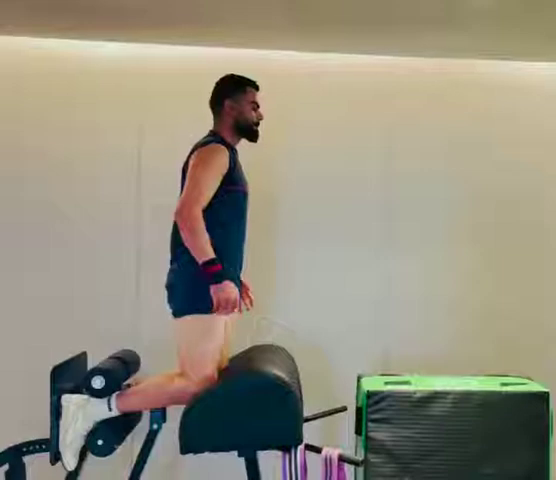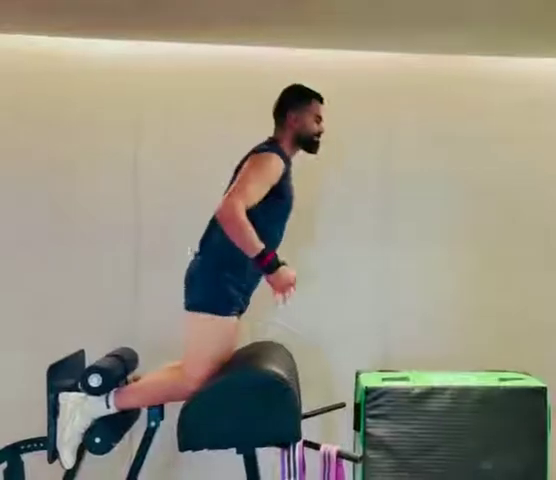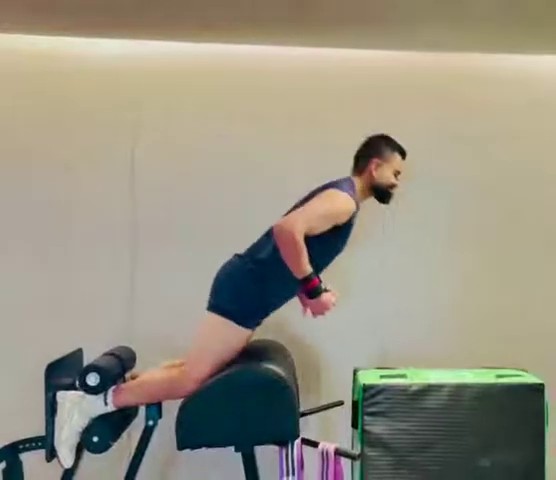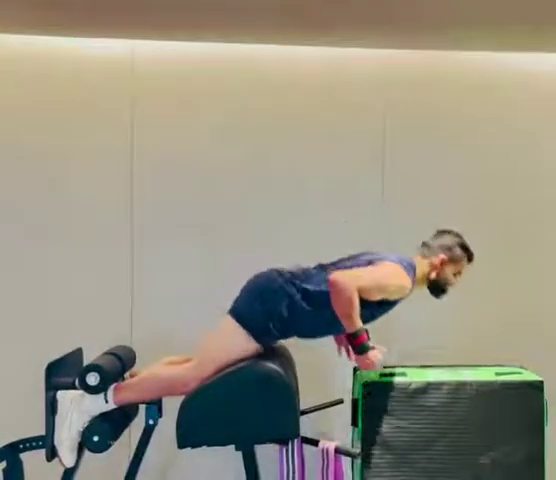
dt=0.5s
person 1, frame 1
left shoulder: (225, 155)
right shoulder: (214, 152)
right elbow: (187, 213)
left wrist: (233, 278)
right wrist: (217, 276)
left hip: (211, 282)
right hip: (199, 285)
left knee: (210, 376)
right knee: (199, 383)
left ankle: (115, 394)
right ankle: (94, 408)
person 1, frame 2
left shoulder: (276, 161)
right shoulder: (271, 159)
right elbow: (230, 211)
left wrist: (268, 267)
right wrist: (272, 264)
left hip: (228, 283)
right hip: (218, 282)
left knee: (209, 372)
right knee: (195, 379)
left ankle: (108, 391)
right ankle: (93, 405)
person 1, frame 3
left shoulder: (341, 195)
right shoulder: (344, 200)
right elbow: (287, 230)
left wrist: (305, 286)
right wrist: (313, 287)
left hip: (249, 287)
right hip: (247, 289)
left knee: (195, 369)
right knee: (193, 378)
left ankle: (113, 384)
right ankle: (92, 403)
person 1, frame 4
left shoulder: (394, 267)
right shoulder: (402, 279)
right elbow: (340, 282)
left wrist: (339, 326)
right wrist: (360, 344)
left hip: (274, 295)
right hip: (270, 303)
left knee: (197, 364)
right knee: (193, 376)
right ankle: (90, 402)
